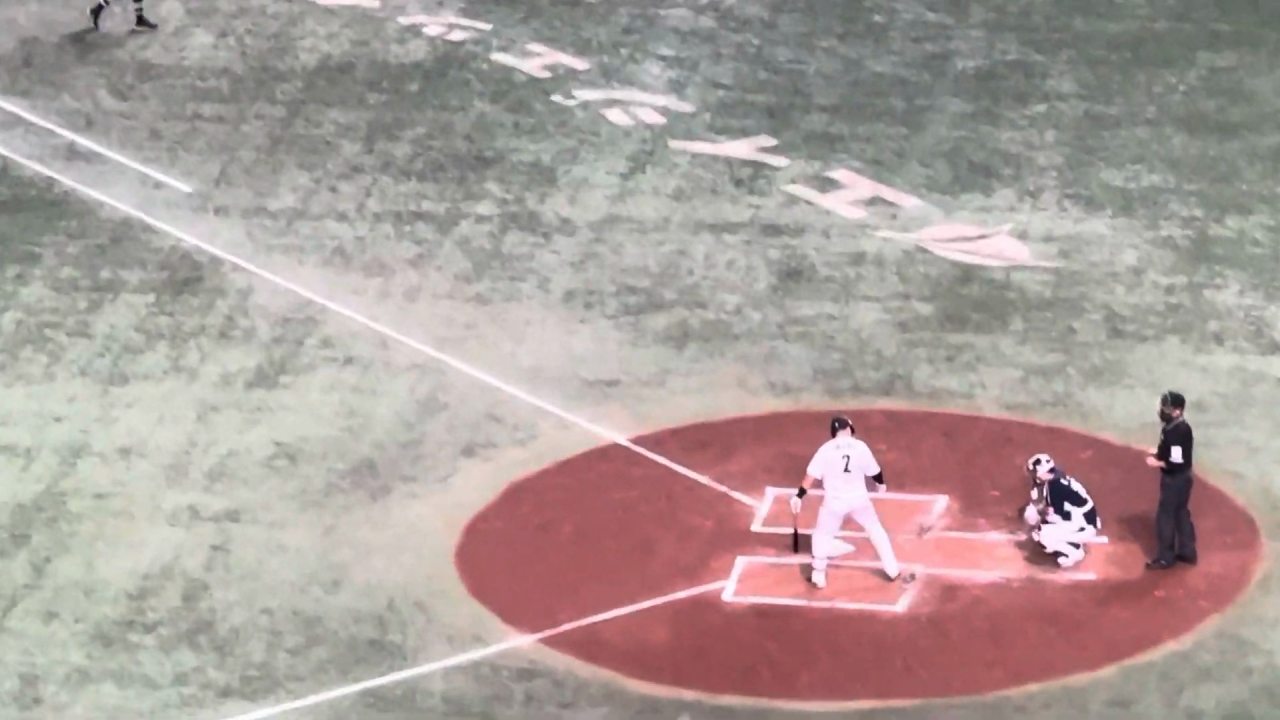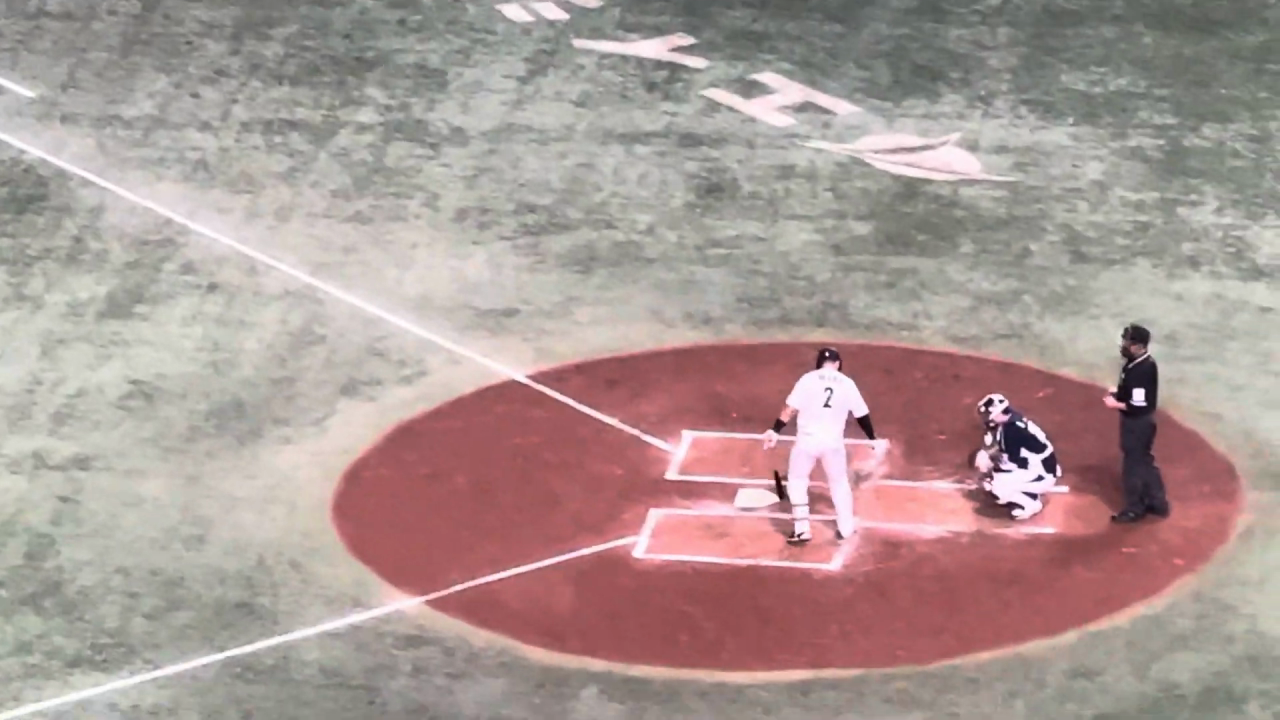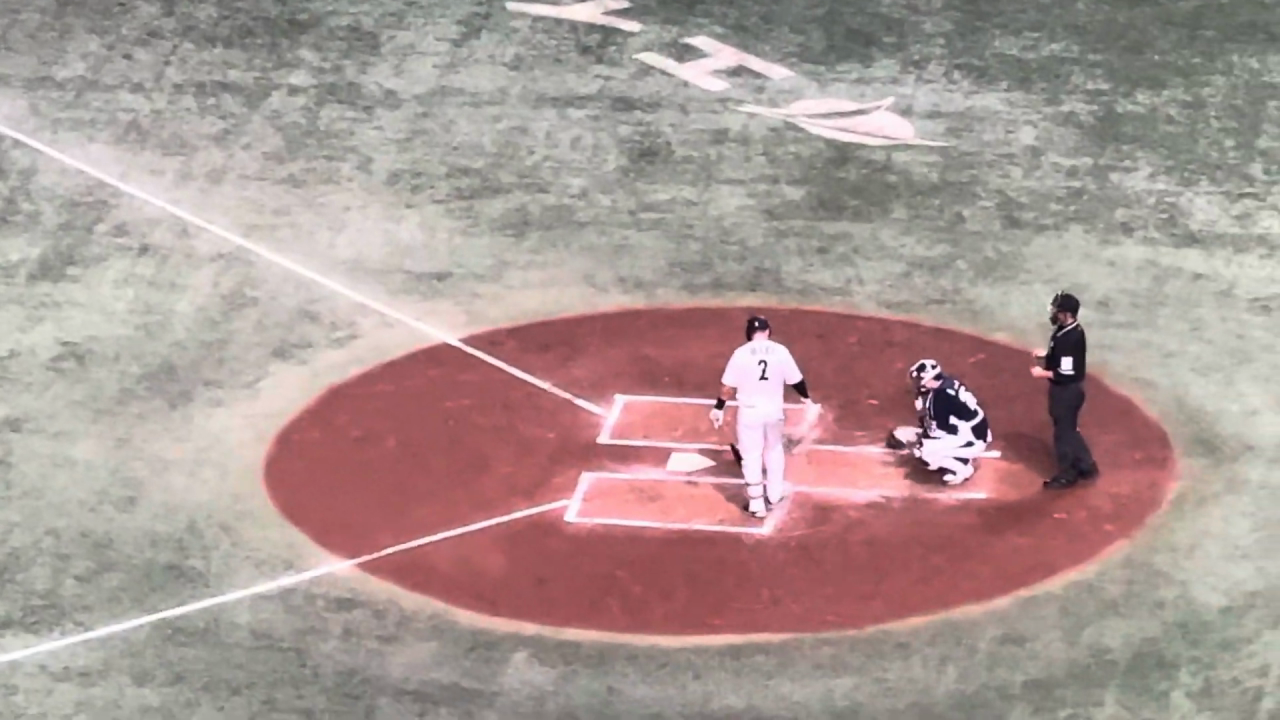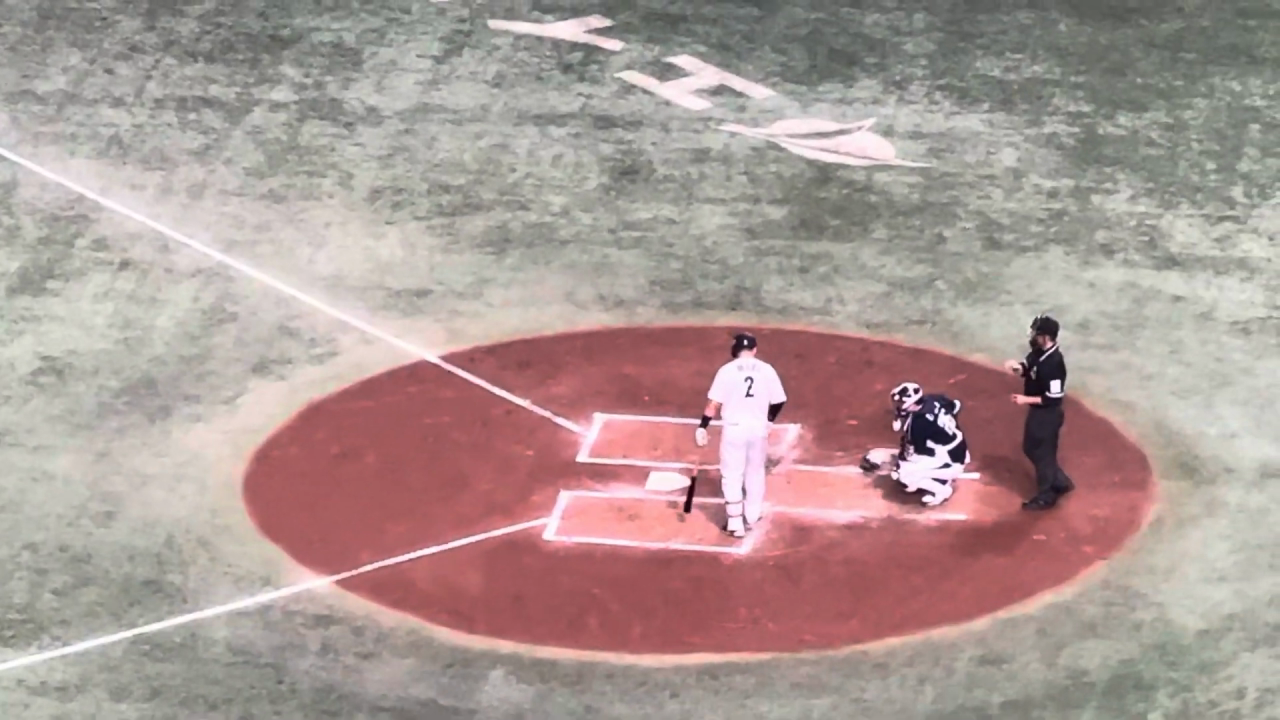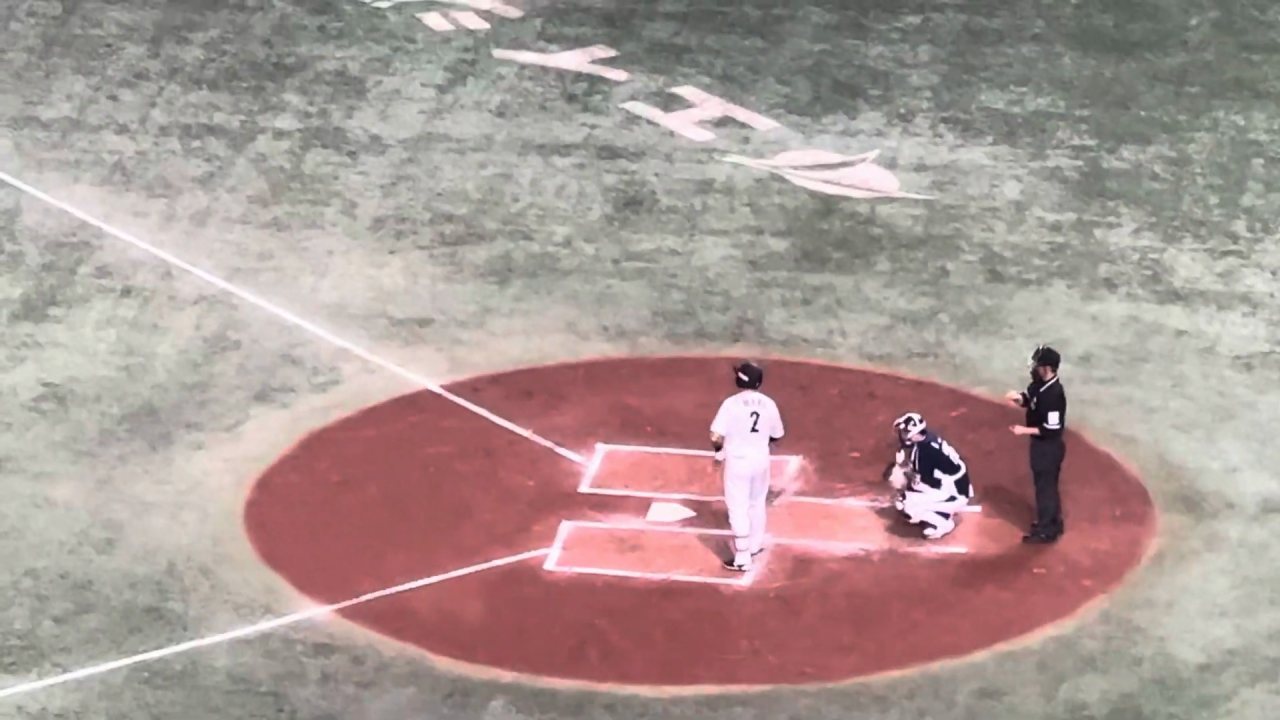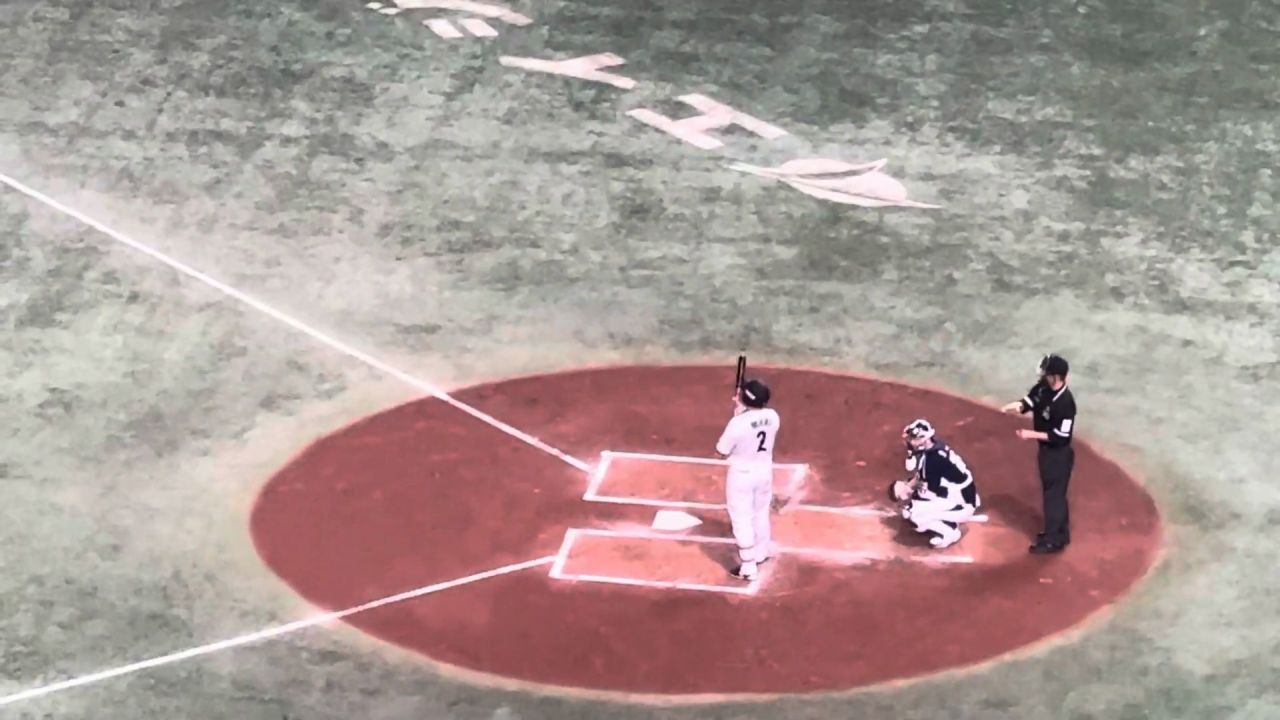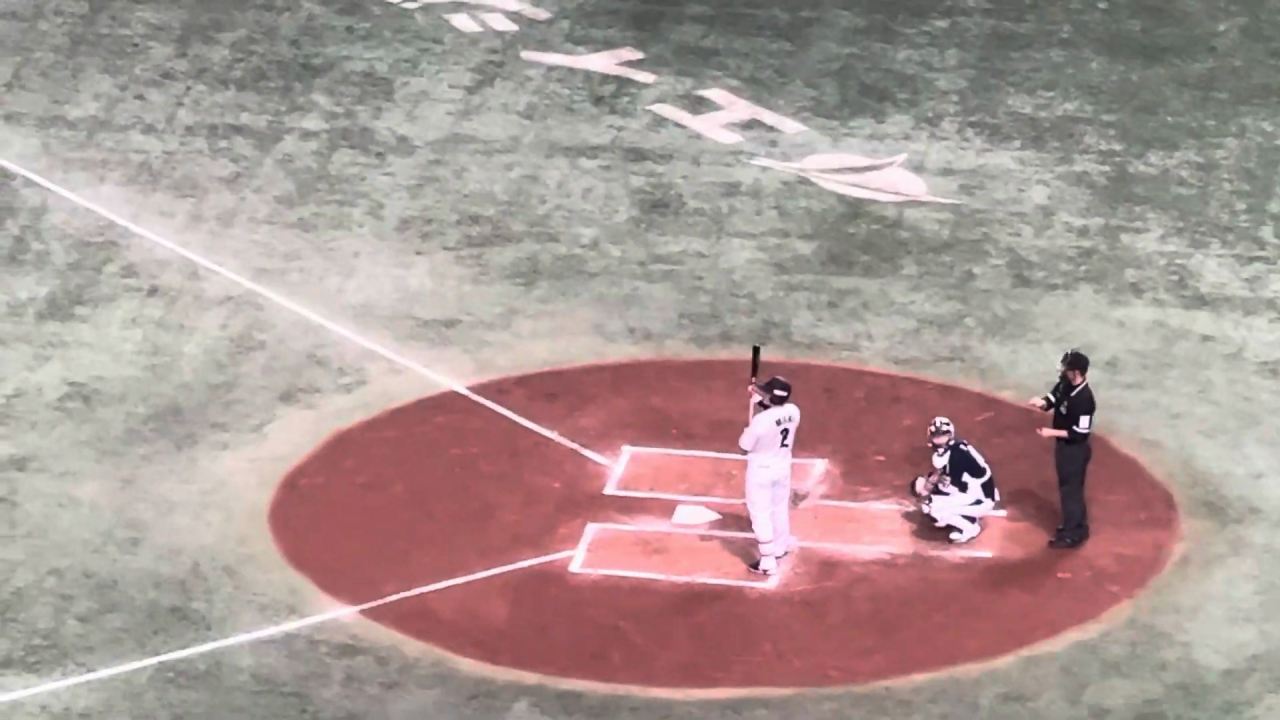
dt=0.5s
person 1, frame 1
left shoulder: (826, 449)
right shoulder: (861, 446)
left elbow: (811, 476)
right elbow: (874, 472)
left wrist: (798, 496)
right wrist: (881, 484)
left hip: (835, 501)
right hip: (859, 498)
left knee: (822, 537)
right knee: (875, 530)
left ankle: (819, 577)
right ankle: (892, 570)
person 1, frame 2
left shoulder: (808, 379)
right shoulder: (847, 383)
left elbow: (790, 409)
right elbow: (862, 415)
left wrist: (774, 431)
right wrist: (873, 439)
left hip: (807, 439)
right hip: (833, 441)
left knee: (797, 482)
right knee: (839, 482)
left ankle: (802, 529)
right ankle: (845, 528)
person 1, frame 3
left shoulder: (741, 353)
right shoulder: (781, 351)
left elbow: (728, 387)
right elbow: (796, 379)
left wrist: (718, 408)
right wrist: (806, 398)
left hip: (749, 411)
right hip: (774, 410)
left knee: (751, 457)
right knee: (774, 449)
left ankle: (757, 505)
right ankle: (774, 495)
person 1, frame 4
left shoulder: (727, 370)
right shoulder: (767, 370)
left elbow: (713, 403)
right elbow: (779, 400)
left wrist: (702, 427)
right wrist: (769, 419)
left hip: (734, 429)
right hip: (758, 429)
left knee: (732, 476)
right knee: (755, 472)
left ankle: (735, 524)
right ankle: (752, 516)
person 1, frame 5
left shoulder: (731, 404)
right shoulder: (769, 404)
left elbow: (716, 436)
right elbow: (777, 436)
left wrist: (719, 450)
left hip: (738, 462)
right hip: (761, 460)
left knee: (738, 510)
right knee: (757, 504)
left ankle: (742, 559)
right ankle: (754, 546)
person 1, frame 6
left shoulder: (737, 423)
right shoulder: (773, 417)
left elbow: (721, 452)
right wrist: (744, 410)
left hip: (741, 475)
right hip: (764, 473)
left knee: (742, 520)
right knee: (761, 514)
left ankle: (748, 568)
right ankle: (760, 554)
person 1, frame 7
left shoulder: (760, 420)
right shoulder: (794, 412)
left elbow: (744, 447)
left wrist: (747, 432)
right wrist: (760, 400)
left hip: (760, 471)
right hip: (782, 468)
left knee: (760, 515)
right knee: (780, 509)
left ankle: (767, 562)
right ankle: (779, 549)
person 2, frame 1
left shoulder: (1175, 432)
right shoulder: (1181, 427)
left elbow: (1175, 463)
left wrist: (1156, 463)
right wrist: (1159, 452)
left hip: (1175, 479)
right hip: (1181, 477)
left knee: (1165, 516)
right knee: (1181, 514)
left ankle: (1165, 557)
right ankle: (1187, 552)
person 2, frame 2
left shoulder: (1138, 371)
right shoulder: (1146, 362)
left elbow: (1137, 405)
left wrist: (1115, 404)
right wrist: (1119, 391)
left hip: (1136, 423)
right hip: (1143, 420)
left knee: (1133, 465)
right knee: (1145, 461)
left ankle: (1134, 509)
right ankle: (1157, 503)
person 2, frame 3
left shoulder: (1067, 339)
right shoulder: (1071, 330)
left elbow: (1065, 374)
left wrist: (1043, 373)
right wrist: (1046, 355)
left hip: (1066, 391)
right hip: (1070, 389)
left knee: (1063, 432)
right knee: (1068, 429)
left ankle: (1066, 475)
right ankle: (1086, 466)
person 2, frame 4
left shoulder: (1053, 363)
right shoulder: (1038, 351)
left elbow: (1054, 398)
right elbow: (1027, 369)
left wrist: (1026, 400)
right wrist: (1017, 367)
left hip: (1047, 415)
right hip: (1036, 412)
left knee: (1043, 454)
right knee: (1030, 449)
left ankle: (1045, 497)
right ankle: (1059, 482)
person 2, frame 5
left shoulder: (1052, 394)
right shoulder: (1039, 382)
left elbow: (1052, 429)
right elbow: (1028, 400)
left wrist: (1024, 430)
right wrist: (1018, 397)
left hip: (1049, 446)
right hip: (1040, 443)
left knee: (1045, 487)
right knee: (1044, 485)
left ankle: (1046, 530)
right ankle: (1053, 523)
person 2, frame 6
left shoulder: (1064, 402)
right shoulder: (1042, 388)
left elbow: (1060, 436)
right elbow: (1028, 402)
left wrist: (1031, 434)
right wrist: (1017, 406)
left hip: (1058, 454)
right hip: (1046, 450)
left knee: (1053, 495)
right knee: (1053, 493)
left ankle: (1053, 540)
right ankle: (1060, 532)
person 2, frame 7
left shoulder: (1083, 398)
right shoulder: (1065, 385)
left elbow: (1080, 433)
right elbow: (1052, 400)
left wrist: (1052, 432)
right wrist: (1042, 403)
left hip: (1075, 450)
right hip: (1065, 446)
left knee: (1071, 490)
right knee: (1069, 488)
left ankle: (1072, 535)
right ankle: (1078, 527)
